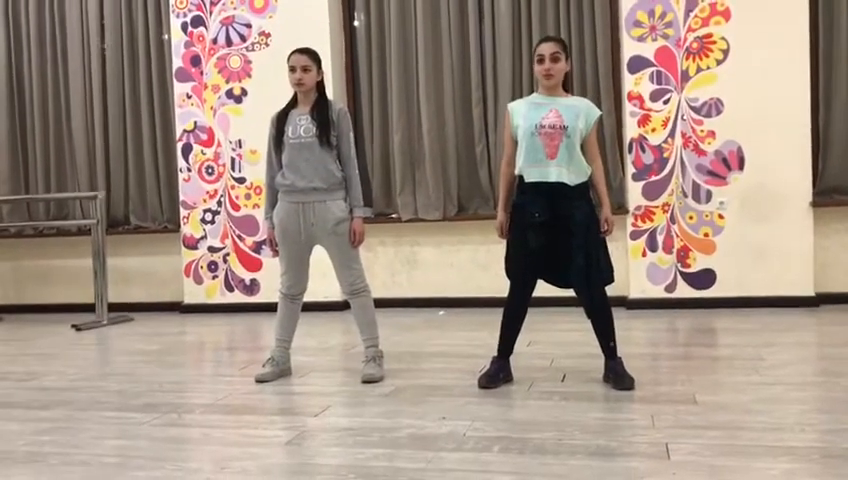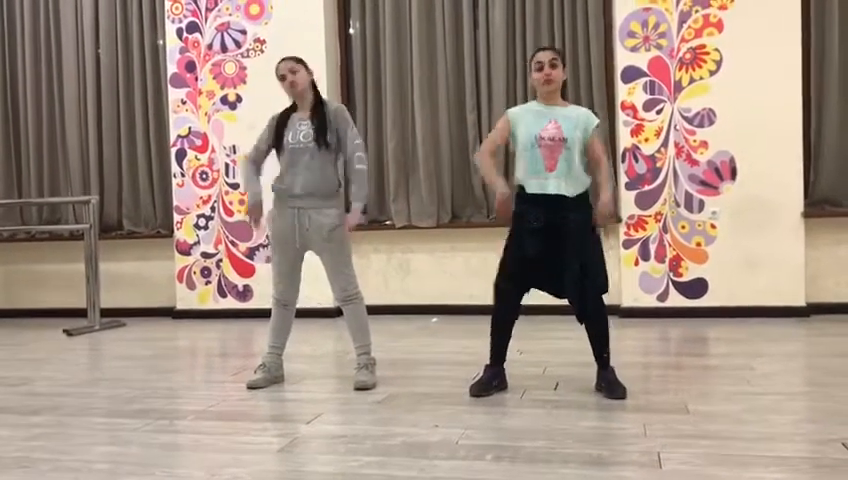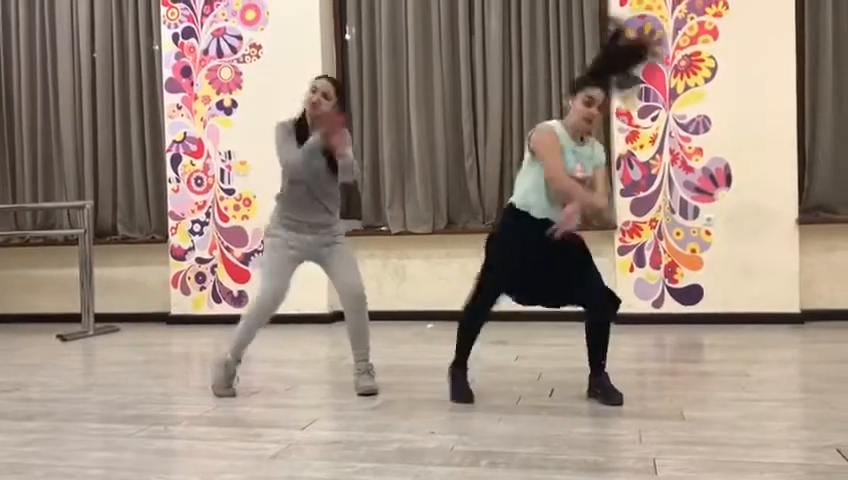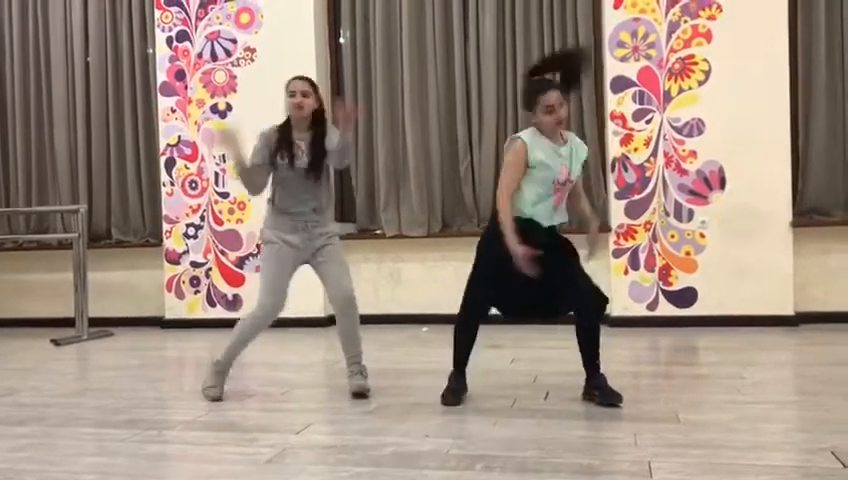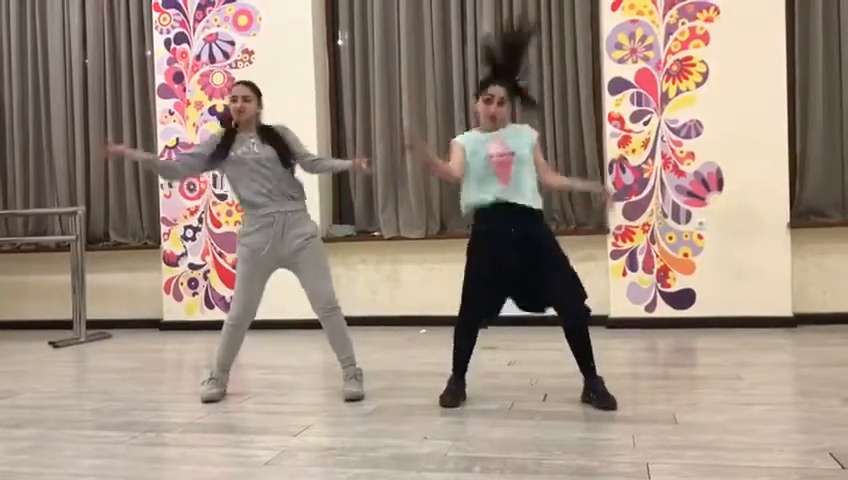
dt=0.5s
person 1, frame 1
left shoulder: (583, 109)
right shoulder: (517, 110)
left elbow: (594, 161)
right elbow: (509, 163)
left wrist: (605, 205)
right wrist: (502, 208)
left hip: (574, 200)
right hip: (531, 200)
left knee: (591, 285)
right knee: (520, 285)
left ankle: (612, 362)
right ankle: (501, 361)
person 1, frame 2
left shoulder: (582, 117)
right shoulder: (517, 116)
left elbow: (599, 161)
right elbow: (484, 154)
left wrist: (606, 194)
right wrist: (499, 187)
left hip: (575, 212)
right hip: (532, 211)
left knee: (590, 294)
right knee: (507, 291)
left ankle: (605, 371)
right ankle: (495, 370)
person 1, frame 3
left shoulder: (595, 153)
right shoulder: (546, 133)
left elbow: (600, 200)
right elbow: (559, 182)
left wrist: (578, 210)
right wrist: (587, 199)
left hip: (561, 230)
right hip: (521, 227)
left knee: (600, 301)
right knee: (484, 298)
left ankle: (599, 377)
right ankle: (459, 369)
person 1, frame 4
left shoulder: (577, 147)
right shoulder: (523, 143)
left elbow: (576, 191)
right elbow: (505, 196)
left wrist: (593, 225)
right wrist: (513, 241)
left hip: (549, 237)
right hip: (513, 235)
left knee: (588, 302)
right knee: (475, 305)
left ankle: (594, 380)
right ankle: (457, 378)
person 1, frame 5
left shoulder: (525, 135)
right shoulder: (465, 142)
left elbow: (548, 177)
right elbow: (453, 174)
left wrist: (591, 186)
right wrist: (425, 155)
left hip: (530, 226)
right hip: (490, 228)
left knee: (571, 303)
right knee: (473, 309)
left ankle: (592, 381)
right ankle: (457, 380)
person 2, frame 1
left shoulder: (336, 113)
right shoulder: (280, 120)
left elbow: (351, 164)
right elbow: (272, 171)
left wrist: (358, 212)
right wrist: (269, 218)
left hip: (330, 207)
right hip: (290, 209)
left knee: (354, 283)
right knee: (290, 287)
left ankle: (373, 354)
right ankle: (280, 356)
person 2, frame 2
left shoulder: (335, 113)
right shoulder: (279, 121)
left elbow: (357, 159)
right elbow: (253, 160)
left wrist: (356, 205)
right wrist: (254, 195)
left hip: (327, 214)
right hip: (286, 215)
left knee: (347, 290)
right knee: (283, 294)
left ankle: (365, 362)
right ankle: (272, 364)
person 2, frame 3
left shoulder: (340, 136)
right shoulder: (287, 130)
left elbow: (351, 174)
right elbow: (294, 169)
left wrist: (339, 149)
right wrist: (321, 141)
left hip: (328, 232)
right hip: (287, 230)
left knee: (355, 294)
right knee: (268, 298)
left ankle: (363, 369)
right ankle: (229, 363)
person 2, frame 4
left shoulder: (326, 132)
right shoulder: (271, 138)
left elbow: (341, 159)
right elbow: (254, 186)
left wrist: (344, 128)
right wrist: (237, 156)
left hip: (321, 232)
right hip: (281, 233)
left knee: (345, 299)
right knee: (268, 308)
left ankle: (356, 371)
right ankle: (219, 368)
person 2, frame 5
left shoulder: (279, 134)
right shoulder: (219, 145)
left elbow: (310, 162)
right elbow: (177, 169)
left wrist: (348, 165)
right wrist: (136, 155)
left hip: (299, 229)
right hip: (257, 235)
left knee: (327, 305)
right knee: (240, 313)
left ankle: (351, 373)
right ankle: (218, 377)
